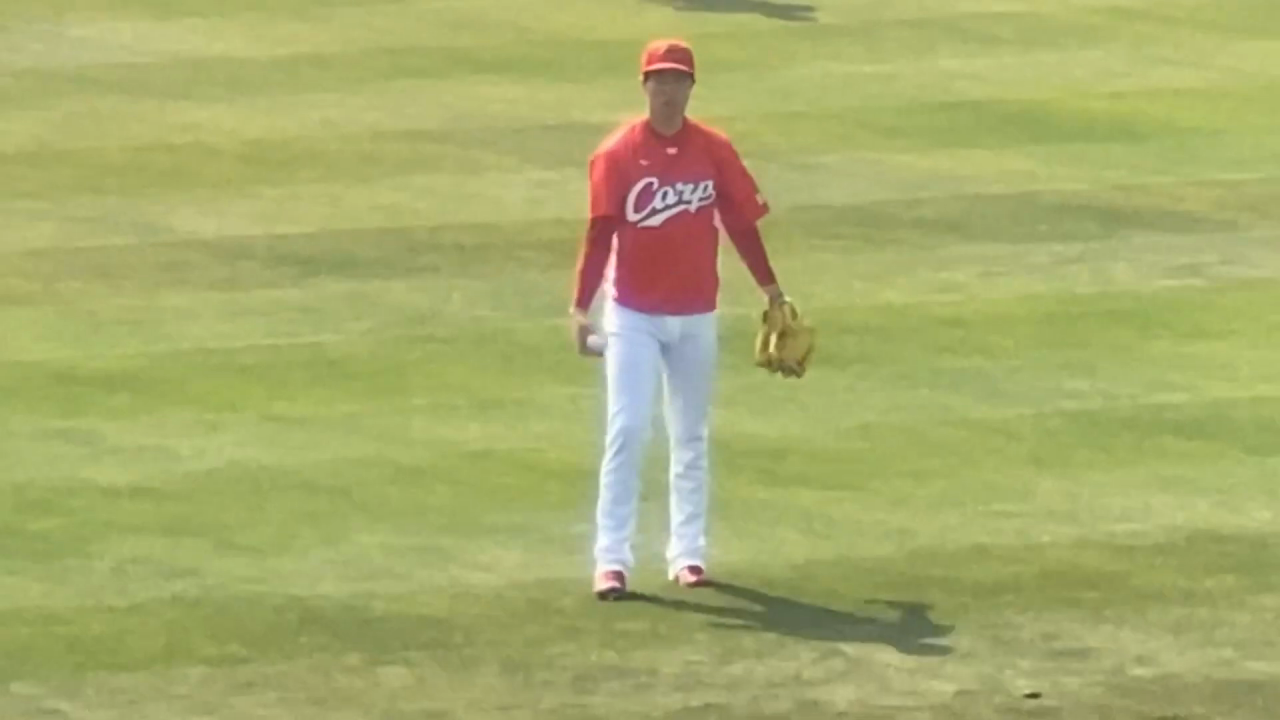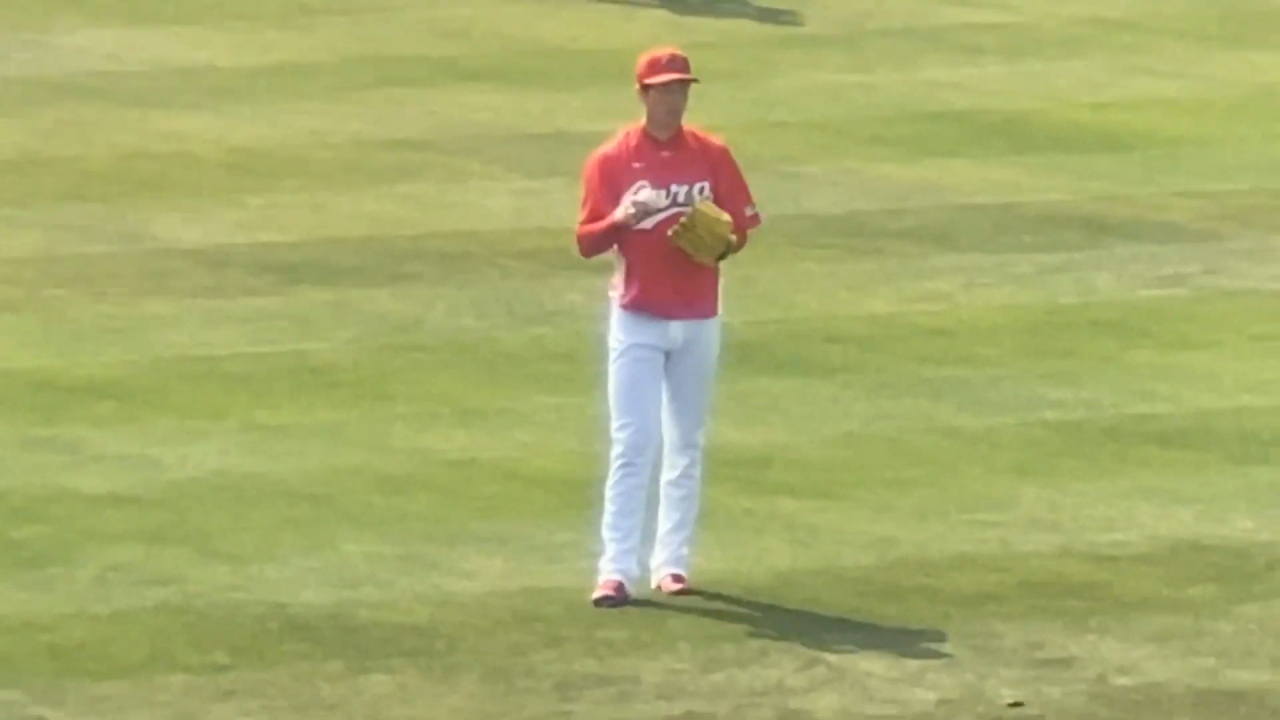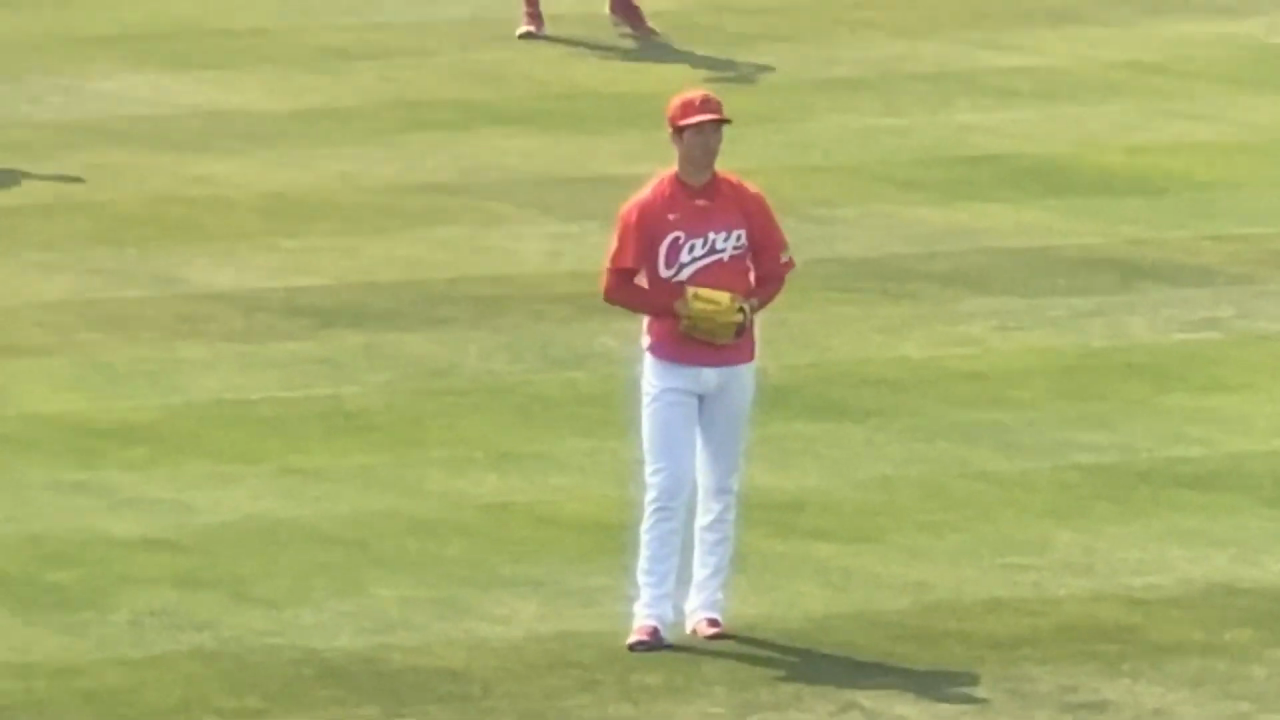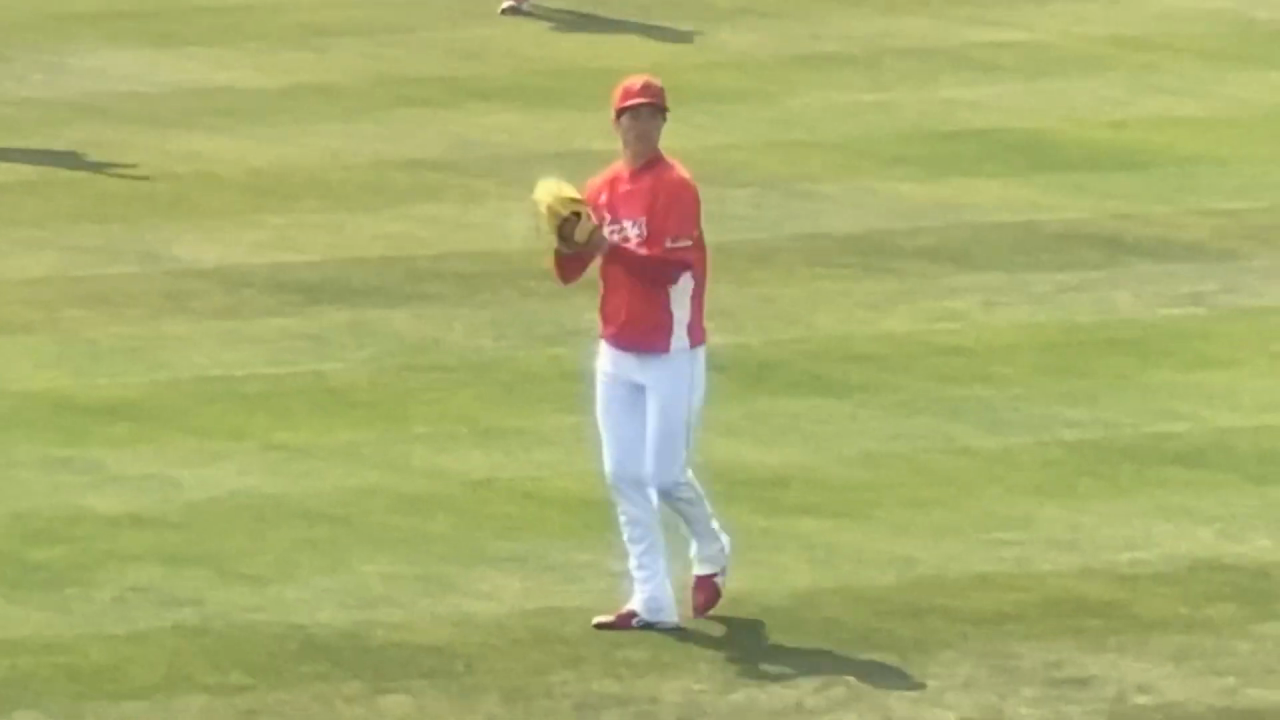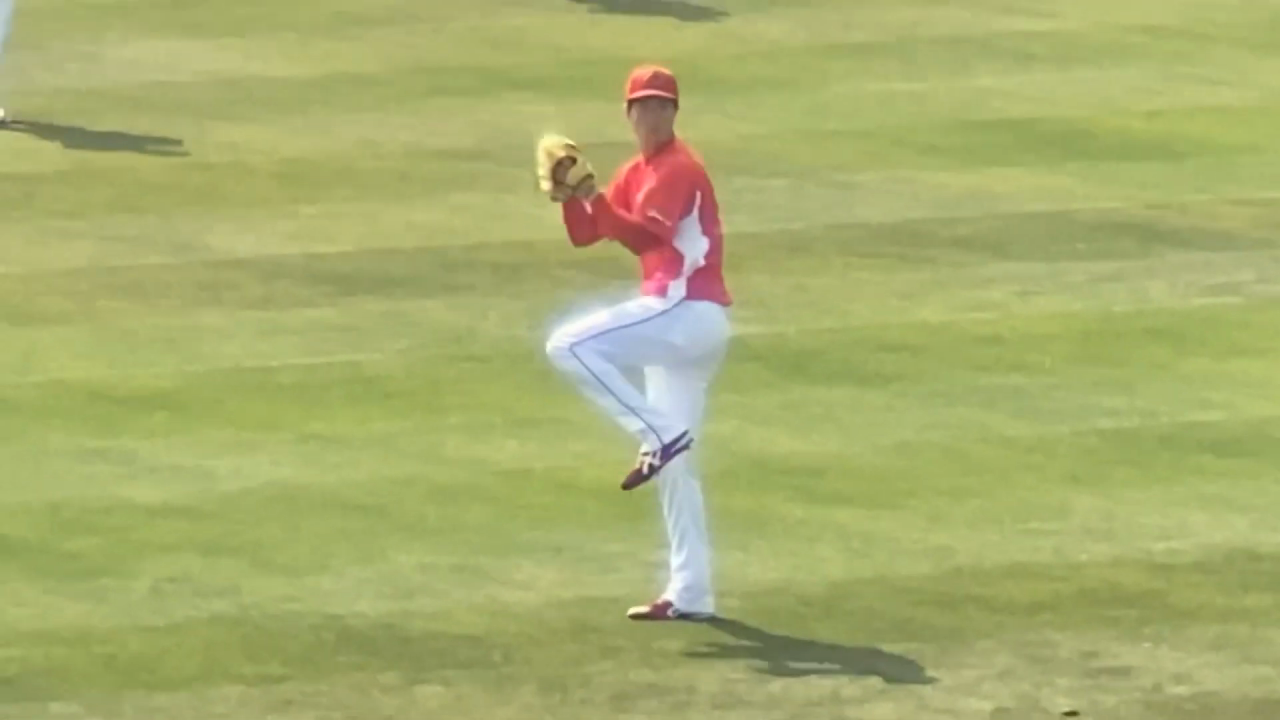
dt=1s
person 1, frame 1
left shoulder: (715, 149)
right shoulder: (615, 154)
left elbow: (742, 222)
right elbow: (599, 235)
left wrist: (771, 290)
right wrist: (580, 308)
left hip: (697, 315)
right hip: (633, 313)
left knee: (691, 439)
right knee: (626, 430)
left ankle: (688, 552)
right ankle: (611, 557)
person 1, frame 2
left shoulder: (713, 154)
right shoulder: (610, 159)
left elbow: (740, 230)
right elbow: (586, 242)
right wrist: (621, 217)
left hip: (698, 319)
right hip: (636, 319)
left knee: (687, 444)
right knee: (632, 443)
left ankle: (671, 561)
right ankle: (617, 568)
person 1, frame 3
left shoulder: (746, 201)
right shoulder: (646, 207)
left elbow: (774, 272)
right elbow: (616, 287)
left wrist: (749, 306)
right wrist: (676, 306)
left hip: (733, 365)
right hip: (671, 366)
left knee: (721, 488)
right knee: (667, 488)
left ankle: (706, 606)
right ankle: (652, 614)
person 1, frame 4
left shoulder: (676, 186)
right shoulder: (600, 189)
left elbow: (671, 267)
right elbow: (569, 270)
left wrist: (606, 244)
right wrist: (568, 240)
left hip: (672, 351)
right hip: (616, 352)
left knee: (668, 474)
right knee: (624, 475)
left ankle: (709, 554)
right ankle: (651, 600)
person 1, frame 5
left shoulder: (678, 167)
right shoulder: (635, 172)
left elbow: (643, 237)
right elbow: (584, 234)
left wrist: (595, 198)
right wrist: (572, 193)
left hip: (685, 311)
right hip: (688, 319)
left knee: (567, 346)
right knee: (676, 464)
left ankle: (659, 433)
right ankle: (689, 594)
